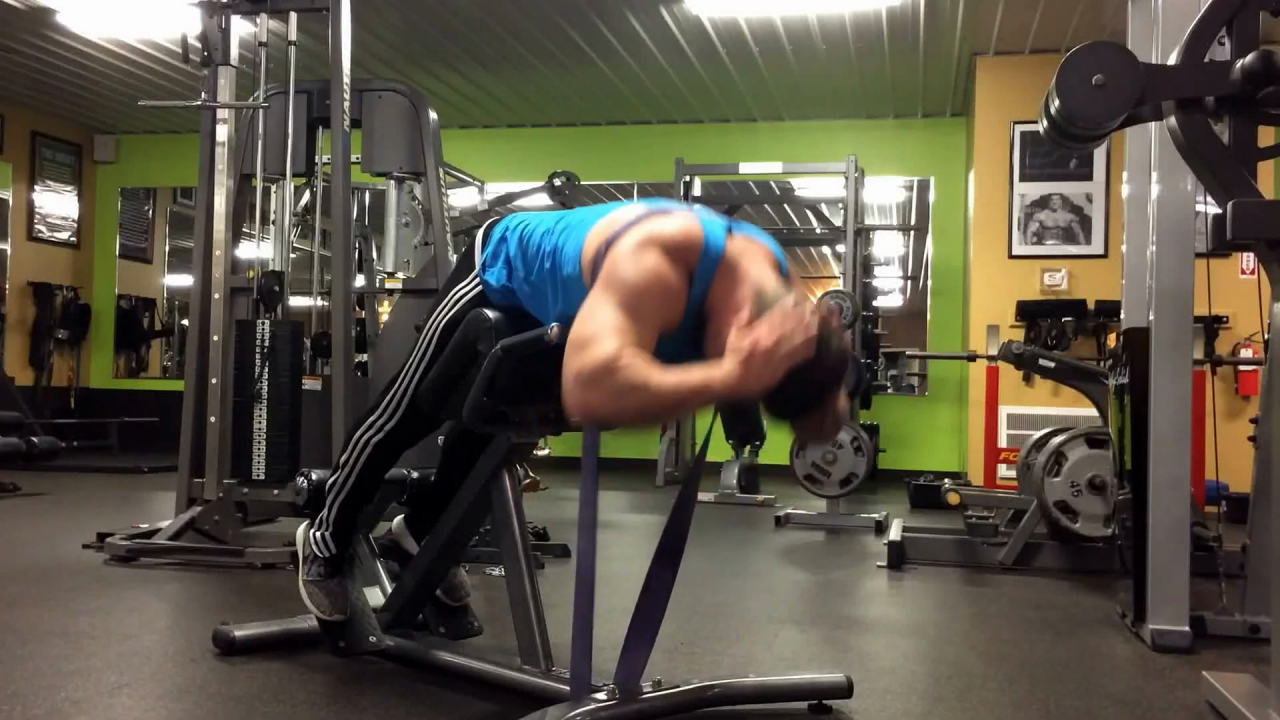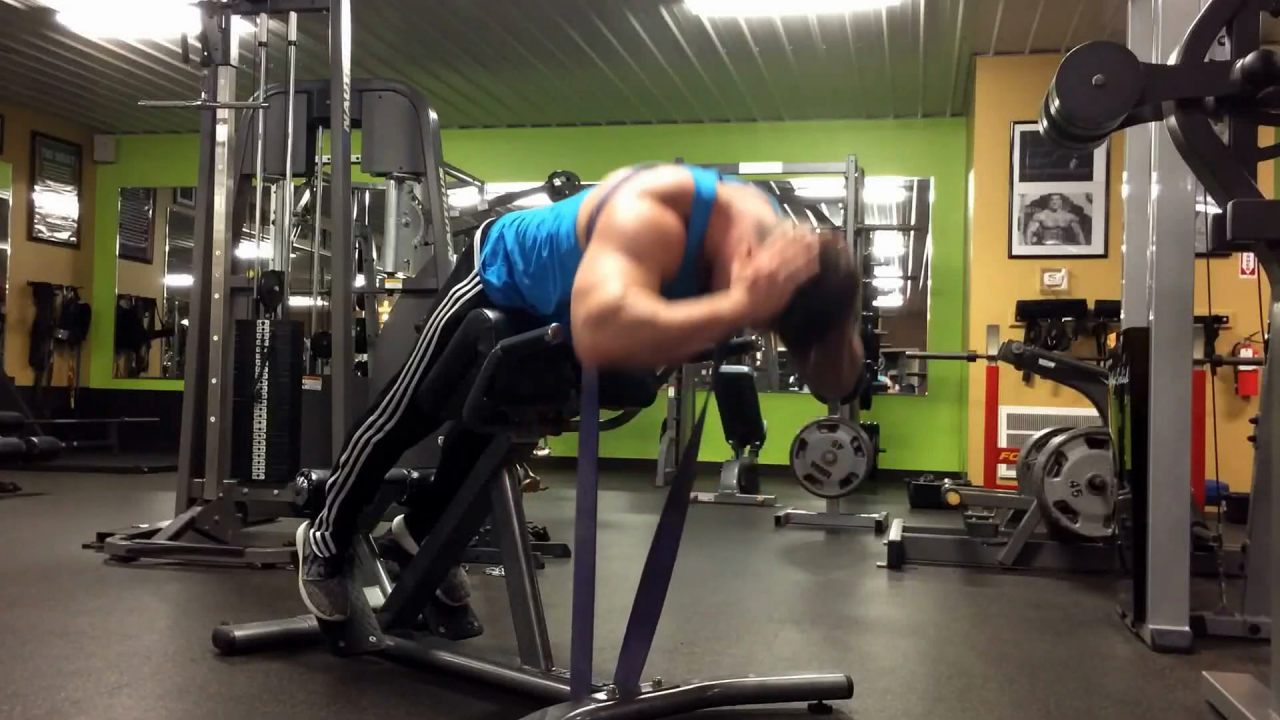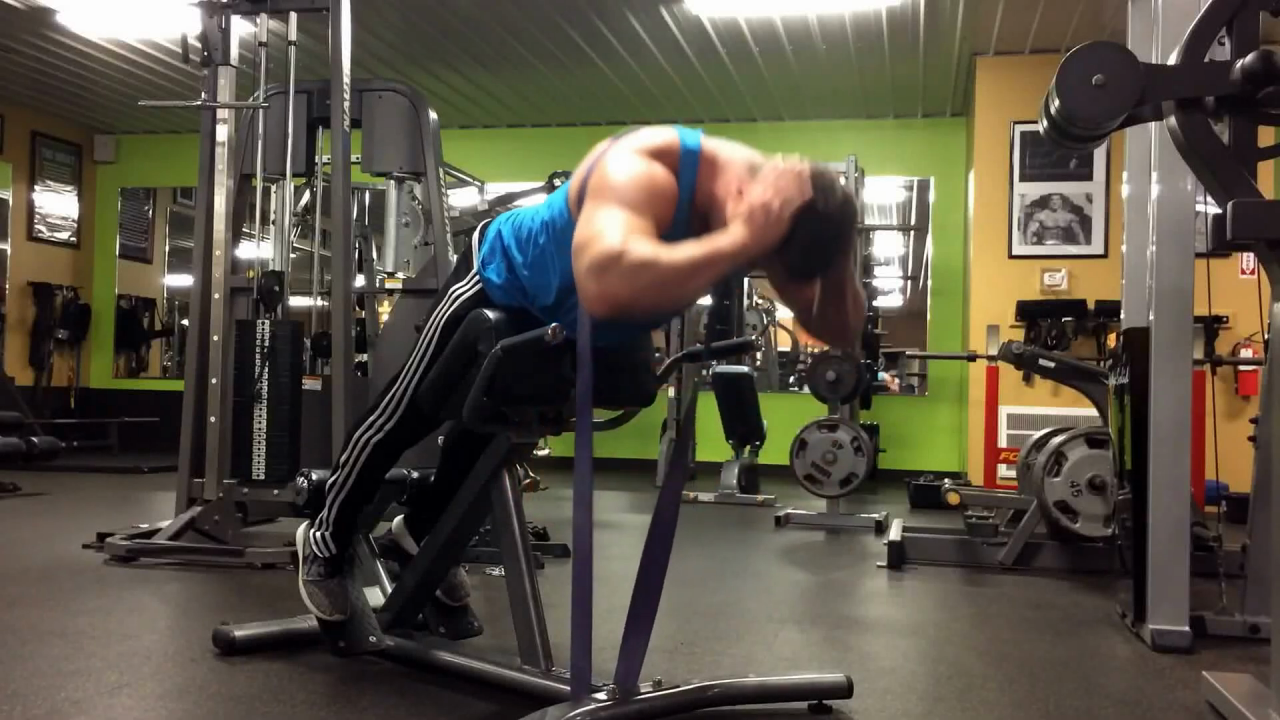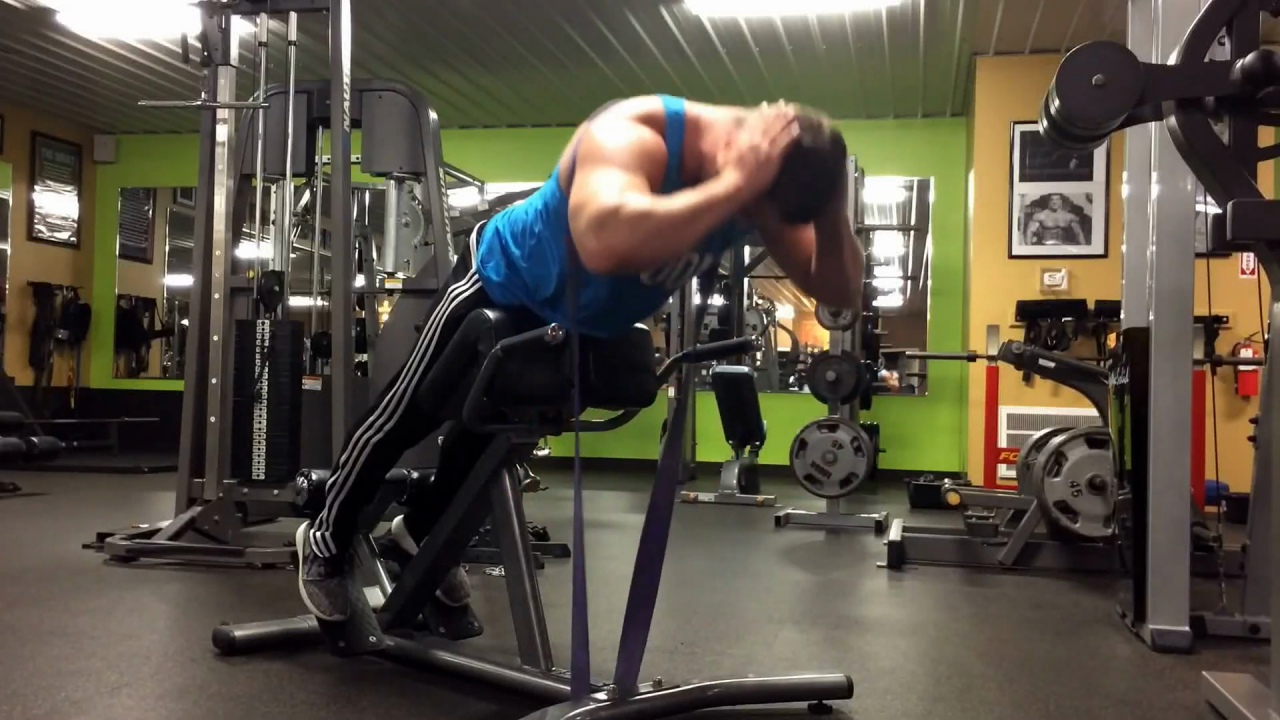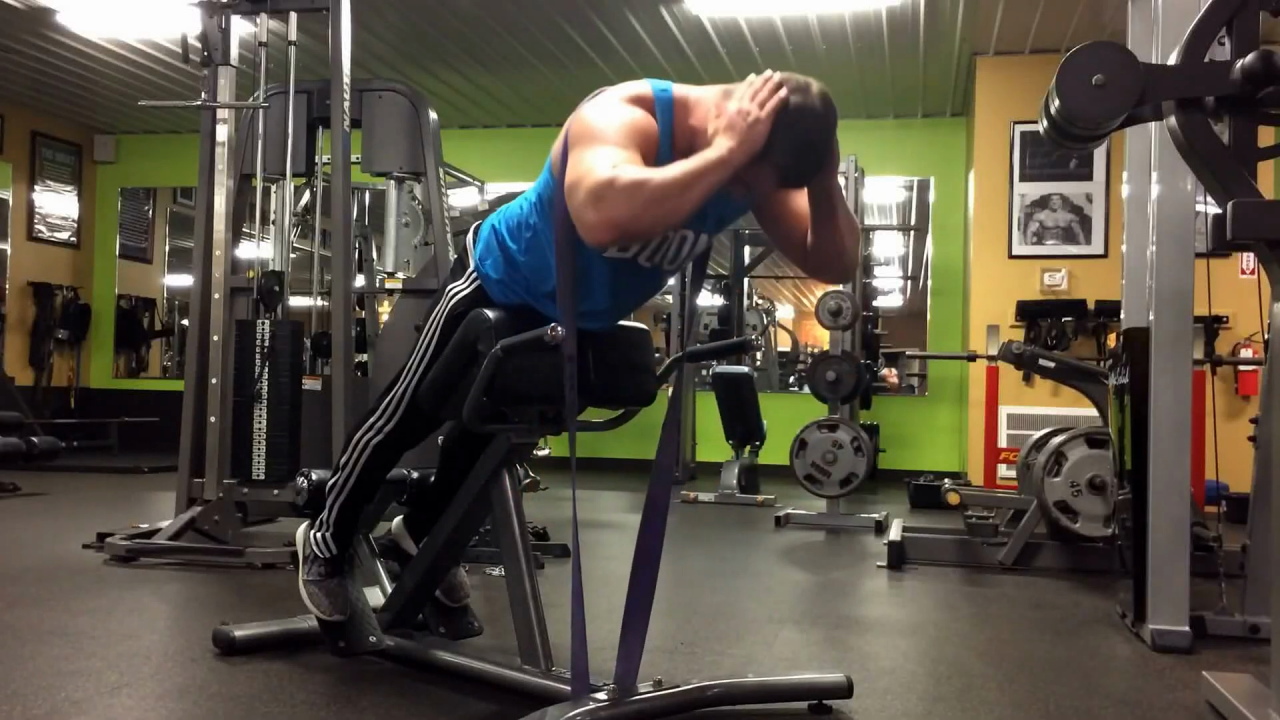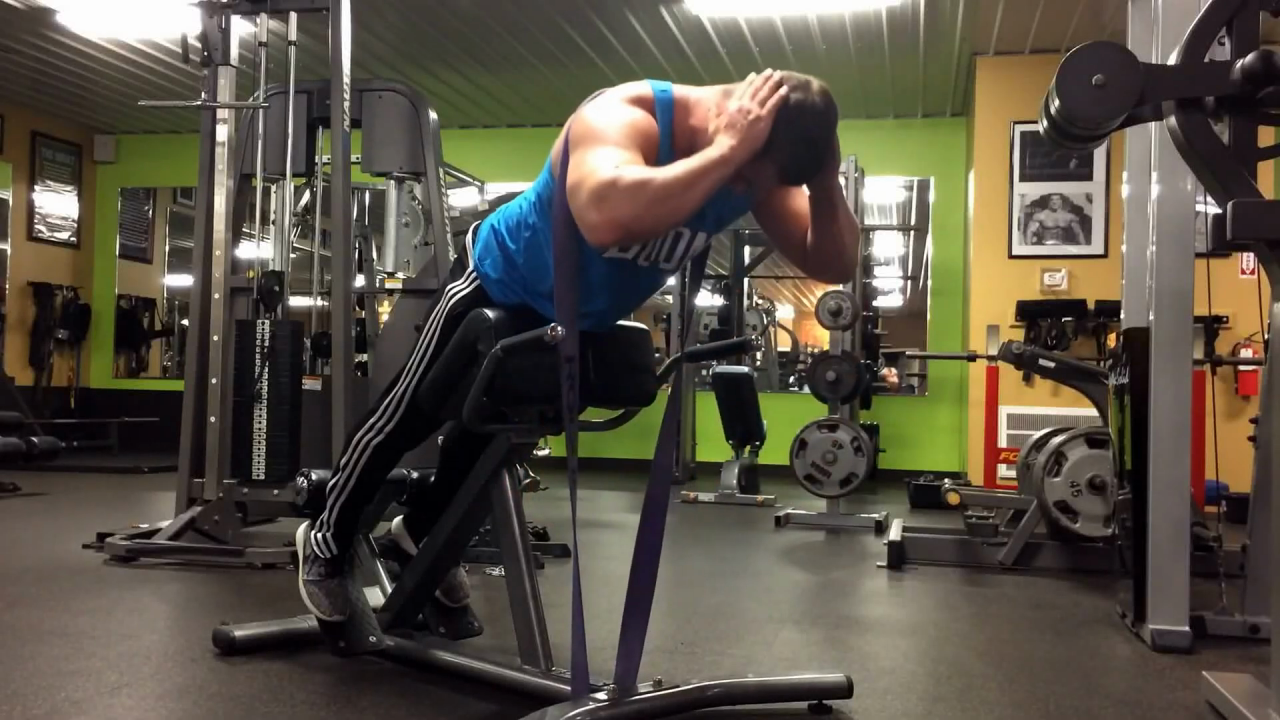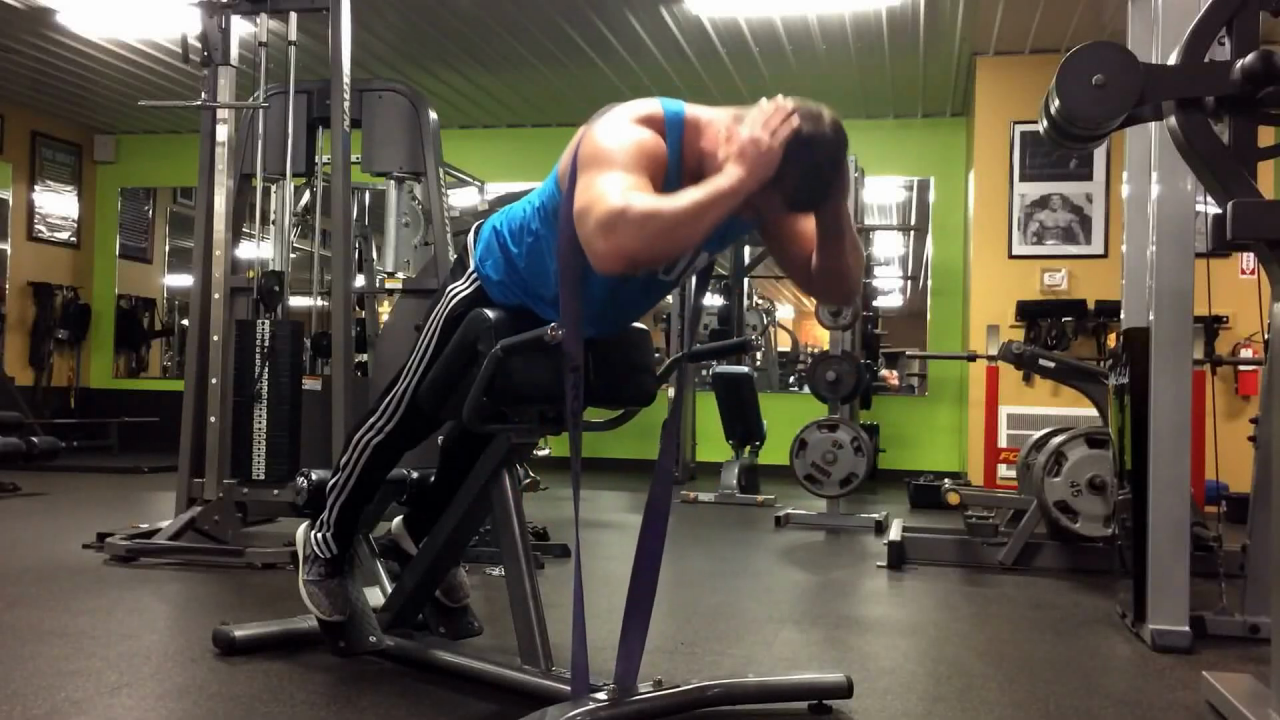
dt=0.1s
person 1, frame 1
left shoulder: (779, 289)
right shoulder: (656, 259)
left elbow: (818, 426)
right elbow: (587, 392)
right wrist: (729, 376)
left hip: (560, 320)
right hip: (506, 280)
right knee: (406, 419)
left ankle: (421, 532)
right ankle: (326, 543)
person 1, frame 2
left shoulder: (784, 248)
right shoulder: (651, 214)
left elbow: (836, 382)
right elbow: (602, 335)
left wrist: (839, 333)
right wrist: (740, 304)
left hip: (557, 319)
right hip: (505, 279)
right knee: (406, 417)
left ankle: (420, 531)
right ankle: (325, 542)
person 1, frame 3
left shoulder: (768, 202)
right shoulder: (644, 168)
left elbow: (839, 333)
right elbow: (606, 286)
left wrist: (833, 243)
right wrist: (739, 242)
right hip: (505, 284)
right knee: (406, 420)
left ankle: (422, 530)
right ankle: (326, 542)
person 1, frame 4
left shoulder: (760, 182)
right shoulder: (633, 136)
left elbow: (840, 291)
right elbow: (605, 243)
left wrist: (831, 210)
right wrist: (732, 182)
left hip: (578, 322)
right hip: (503, 284)
left knee: (492, 431)
right knee: (403, 419)
left ankle: (423, 531)
right ankle: (326, 542)
person 1, frame 5
left shoulder: (750, 168)
right shoulder: (624, 116)
left elbow: (835, 267)
right elbow: (604, 216)
left wrist: (823, 180)
right wrist: (726, 150)
left hip: (582, 323)
right hip: (501, 283)
left knee: (494, 432)
right knee: (404, 423)
left ankle: (420, 532)
right ankle: (327, 542)
person 1, frame 6
left shoulder: (751, 172)
right shoulder: (623, 117)
left elbow: (835, 266)
right elbow: (608, 216)
left wrist: (824, 178)
right wrist: (727, 148)
left hip: (582, 322)
right hip: (501, 282)
left knee: (492, 432)
right knee: (403, 423)
left ankle: (420, 532)
right ankle: (327, 542)
person 1, frame 7
left shoulder: (752, 177)
right shoulder: (633, 138)
left elbow: (835, 290)
right elbow: (613, 243)
left wrist: (831, 203)
right wrist: (736, 177)
left hip: (571, 327)
right hip: (499, 283)
right knee: (405, 421)
left ankle: (422, 533)
right ankle: (326, 545)
